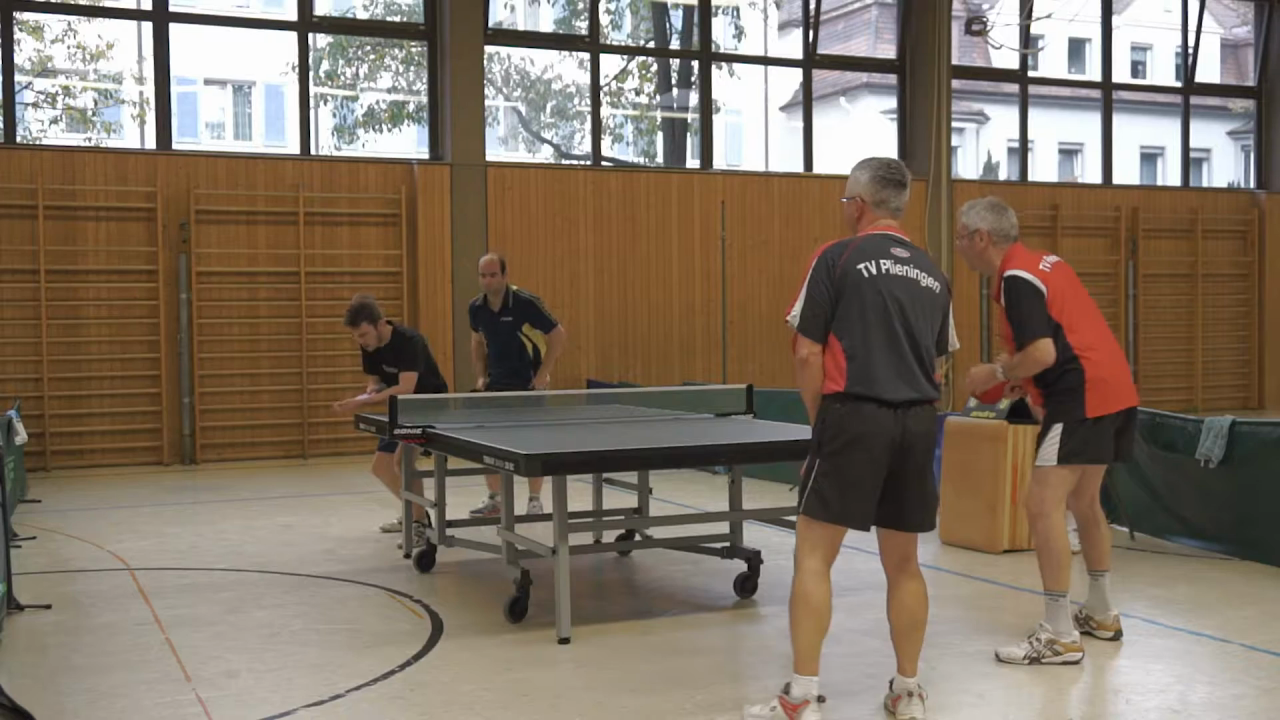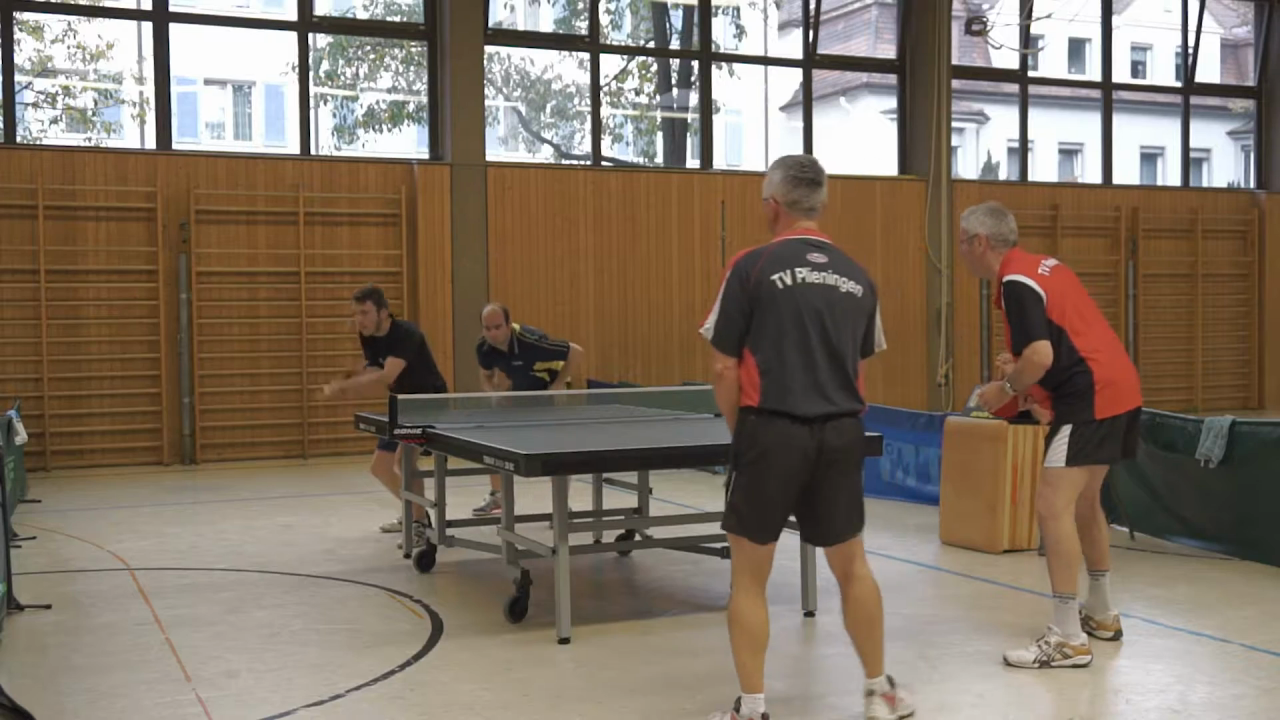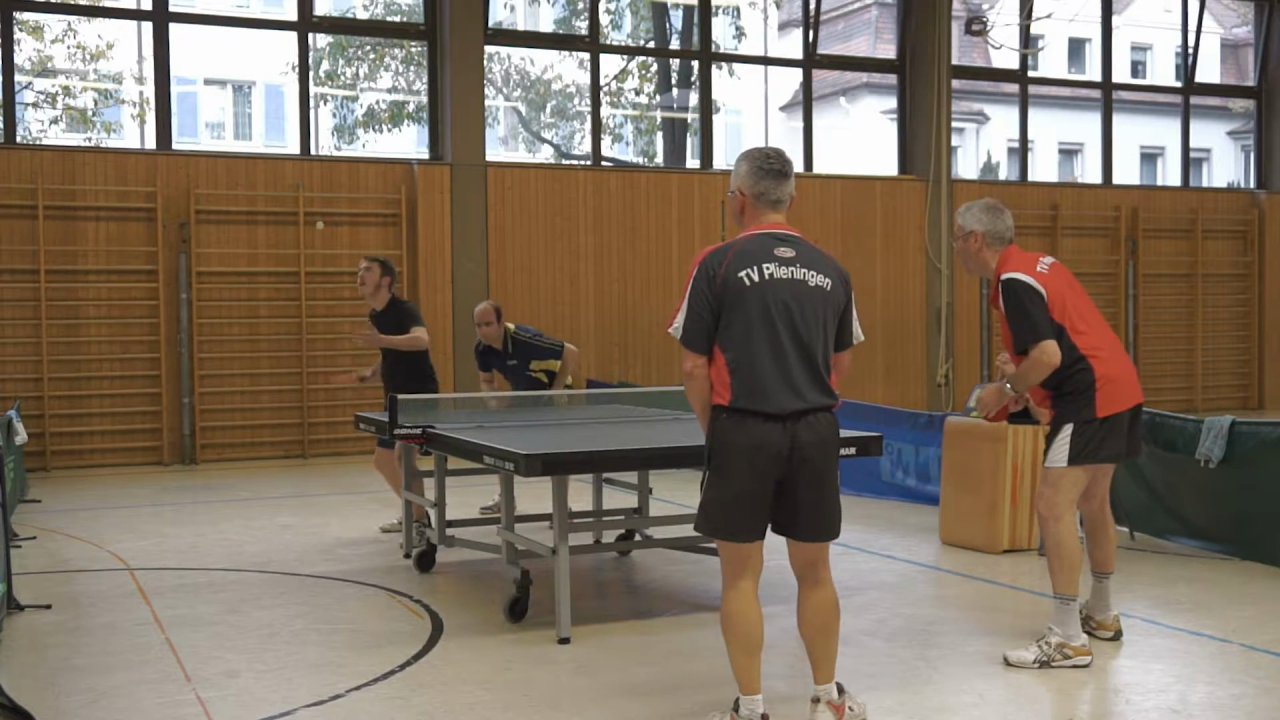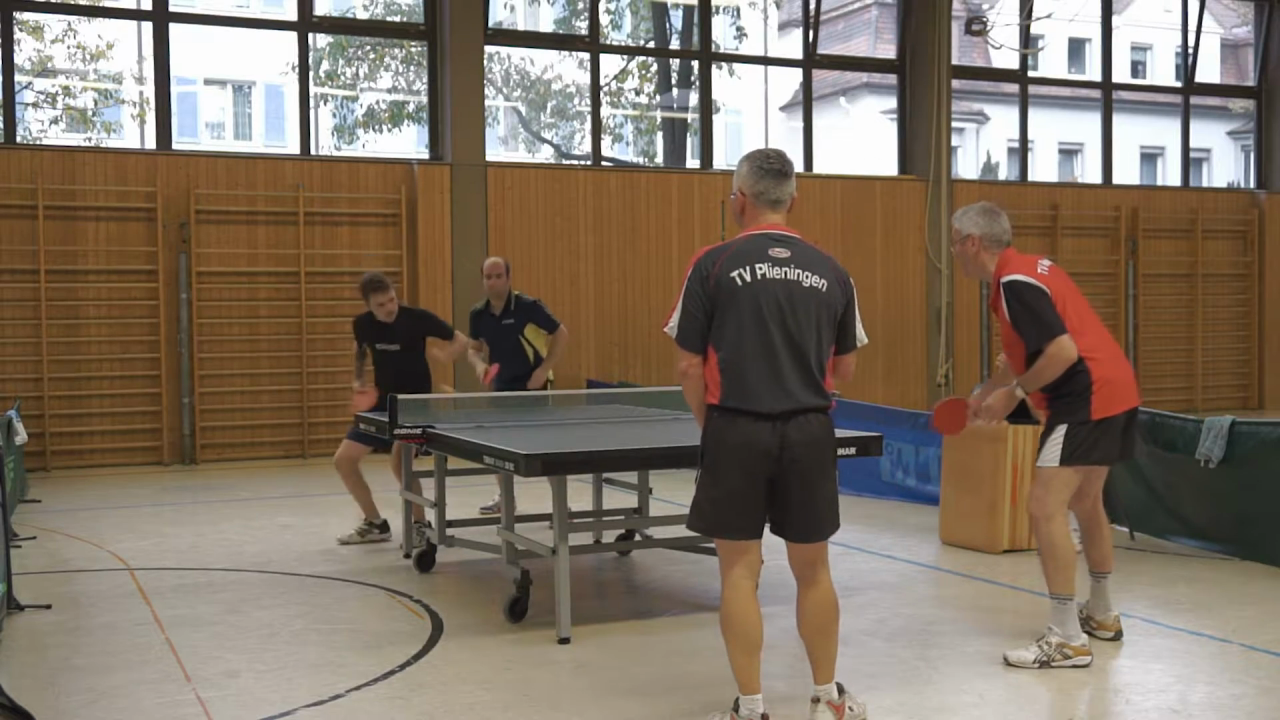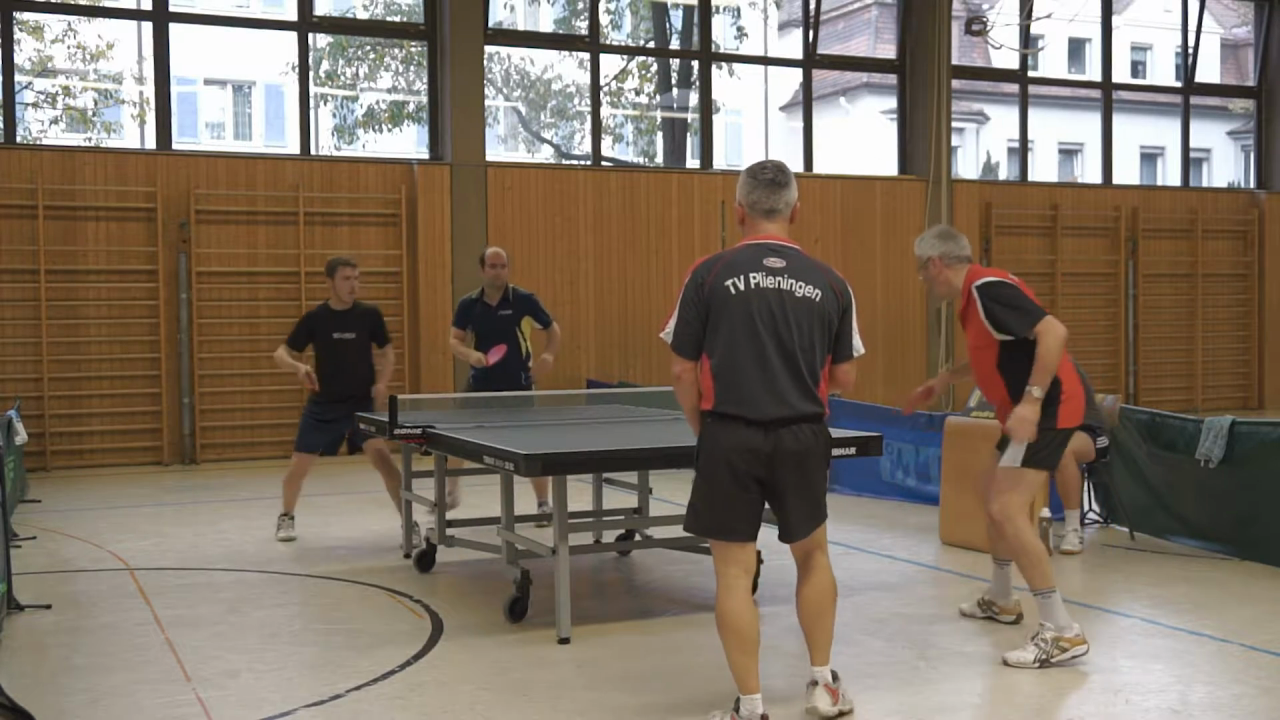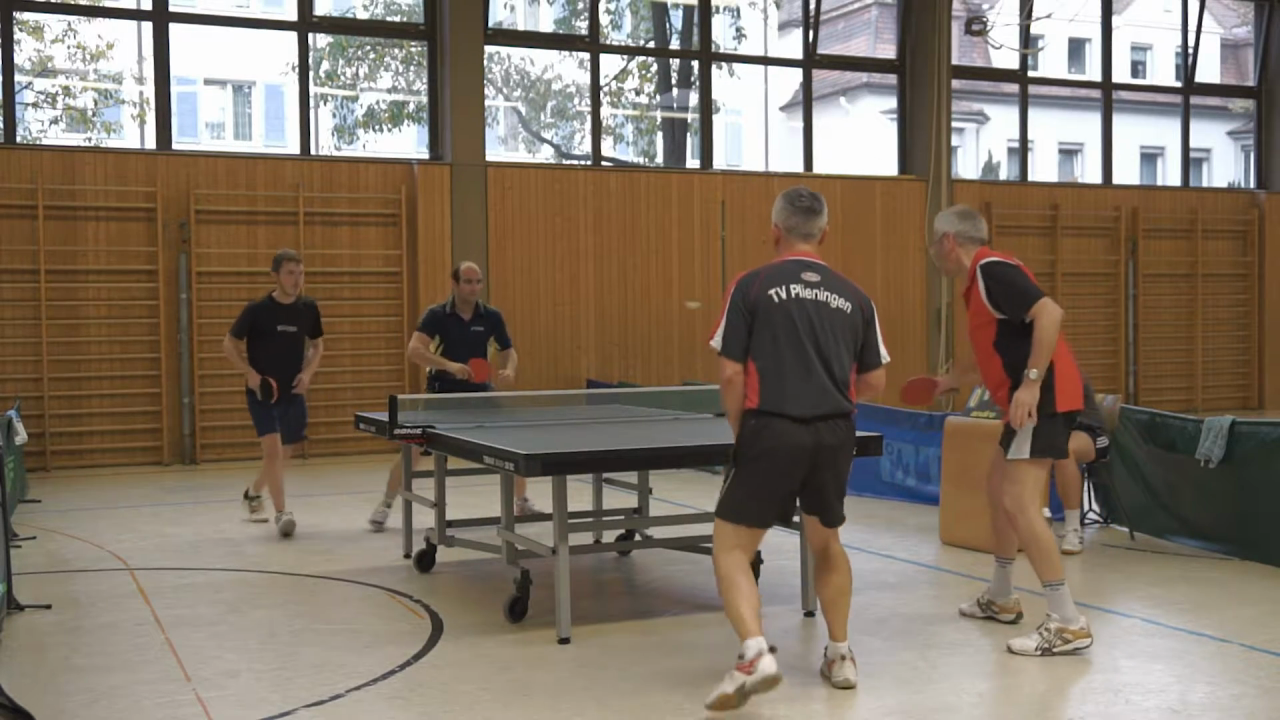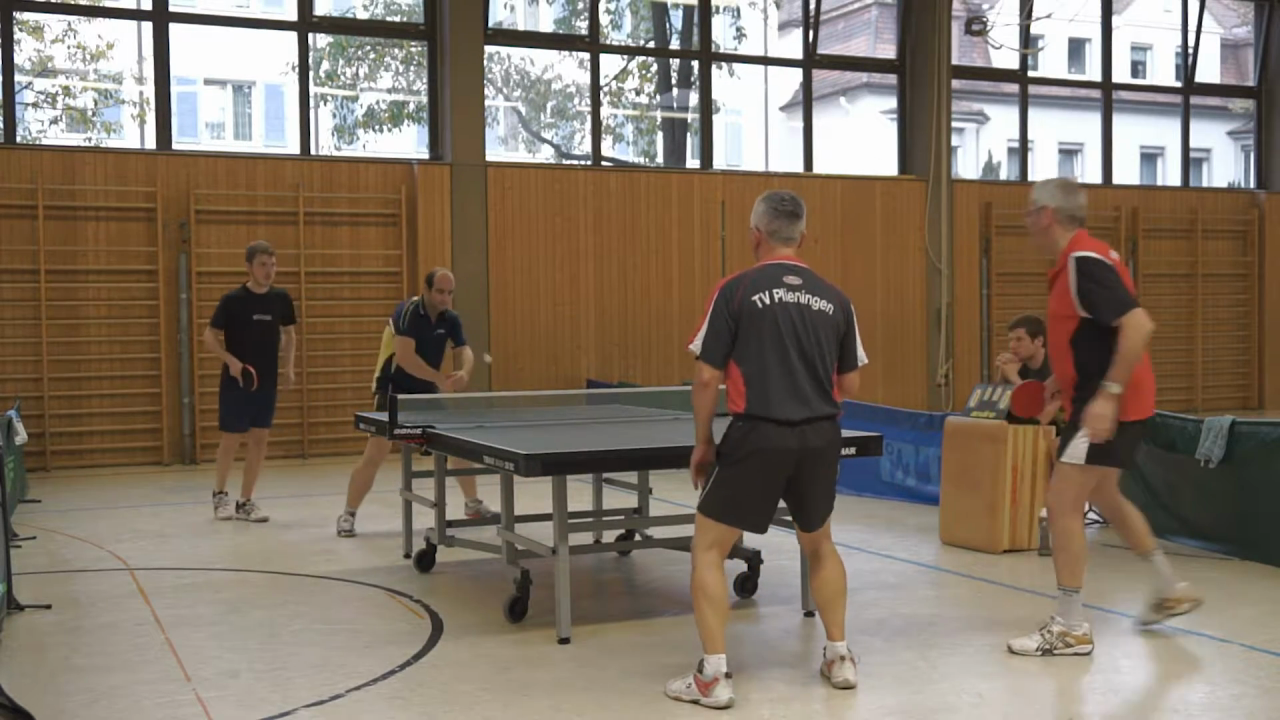
dt=0.5s
person 1, frame 1
left shoulder: (836, 258)
right shoulder: (933, 275)
left elbow: (807, 354)
left wrist: (820, 421)
left hip: (856, 418)
right hip: (916, 425)
left knee: (813, 556)
right knee: (903, 563)
person 1, frame 2
left shoulder: (751, 268)
right shoulder: (857, 278)
left elbow: (724, 367)
left wrist: (740, 432)
left hip: (771, 432)
right hip: (840, 434)
left knee: (748, 576)
right knee: (852, 566)
person 1, frame 3
left shoulder: (718, 264)
right shoulder: (831, 270)
left elbow: (694, 367)
right elbow: (840, 362)
left wrist: (712, 430)
left hip: (745, 432)
right hip: (815, 432)
left knee: (741, 577)
right knee: (814, 572)
person 1, frame 4
left shoulder: (713, 265)
right shoulder: (831, 273)
left elbow: (690, 365)
right elbow: (844, 366)
left wrist: (710, 428)
left hip: (738, 433)
right hip: (808, 433)
left knee: (740, 574)
right knee: (813, 572)
person 1, frame 5
left shoulder: (710, 274)
right shoulder: (830, 283)
left elbow: (683, 371)
right elbow: (845, 378)
left wrist: (702, 434)
left hip: (731, 439)
right hip: (802, 438)
left knee: (734, 575)
right knee: (813, 557)
person 1, frame 6
left shoulder: (752, 286)
right shoulder: (853, 297)
left elbow: (730, 374)
right elbow: (874, 382)
left wrist: (739, 433)
left hip: (772, 433)
right hip: (834, 435)
left knee: (729, 551)
right knee: (826, 543)
left ankle: (755, 653)
right ankle: (839, 655)
person 1, frame 7
left shoulder: (735, 291)
right shoulder: (835, 299)
left elbow: (706, 378)
right elbow: (849, 384)
left wrist: (703, 442)
left hip: (757, 437)
right hip: (820, 438)
left knee: (708, 549)
right knee: (819, 546)
left ankle: (713, 675)
right ankle: (839, 656)
person 2, frame 1
left shoulder: (1016, 278)
right shoulder: (1043, 262)
left elbow: (1042, 354)
left wrist: (995, 373)
right wrist: (1014, 370)
left hip: (1083, 398)
right hip: (1113, 388)
left knee: (1043, 505)
right knee: (1083, 500)
left ankle: (1059, 636)
right ankle: (1101, 614)
person 2, frame 2
left shoulder: (1016, 283)
right shoulder: (1043, 265)
left elbow: (1039, 356)
left wrist: (1005, 388)
right wrist: (1023, 384)
left hip: (1090, 400)
right hip: (1117, 389)
left knee: (1052, 506)
right knee: (1083, 501)
left ankle: (1068, 638)
right ankle: (1100, 613)
person 2, frame 3
left shoulder: (1013, 281)
right shoulder: (1036, 264)
left elbow: (1047, 355)
left wrist: (1005, 389)
right wrist: (1021, 384)
left hip: (1089, 398)
right hip: (1116, 387)
left knee: (1053, 508)
right knee: (1092, 502)
left ankle: (1068, 639)
right ankle: (1101, 614)
person 2, frame 4
left shoulder: (1015, 284)
right shoulder: (1027, 270)
left elbow: (1064, 351)
right elbow: (1025, 348)
left wrist: (1012, 395)
right wrist: (986, 393)
left hip: (1088, 400)
right hip: (1111, 391)
left knee: (1045, 509)
right knee: (1085, 504)
left ankle: (1068, 639)
right ankle: (1101, 614)
person 2, frame 5
left shoulder: (988, 289)
right shoulder: (978, 294)
left elbow: (1053, 331)
left wrist: (1032, 400)
right wrist: (944, 380)
left hip: (1044, 409)
right hip: (1031, 410)
left knee: (1006, 511)
right knee: (993, 492)
left ankle: (1062, 633)
right ankle: (1000, 598)
person 2, frame 6
left shoulder: (992, 270)
right shoulder: (988, 273)
left elbow: (1050, 314)
left wrist: (1032, 382)
right wrist: (952, 378)
left hip: (1042, 400)
right hip: (1032, 400)
left knee: (1019, 504)
right knee: (998, 491)
left ankle: (1067, 623)
right ankle: (999, 598)
person 2, frame 7
left shoulder: (1085, 262)
right shoulder: (1081, 259)
left elbow: (1139, 325)
left wrist: (1107, 394)
right wrist: (1062, 379)
left hip: (1109, 405)
right hip: (1110, 402)
left knee: (1062, 504)
right knee: (1105, 497)
left ankle: (1069, 628)
right ankle: (1169, 590)
person 3, frame 1
left shoulder: (409, 341)
right shoulder: (369, 345)
left elbow: (406, 389)
right elbow: (375, 381)
left wrist: (363, 402)
right wrist: (372, 391)
left knee: (402, 458)
right knee: (381, 467)
left ankle: (420, 524)
right ankle: (414, 513)
person 3, frame 2
left shoulder: (406, 333)
right shoulder: (367, 338)
left elbow: (387, 377)
right elbow: (379, 380)
left wrist: (345, 387)
right wrist: (357, 380)
left knee: (404, 457)
right knee: (380, 467)
left ankle: (420, 525)
right ankle: (414, 514)
person 3, frame 3
left shoulder: (404, 310)
right shoulder: (374, 316)
left elbow: (422, 341)
left wrist: (383, 340)
right wrist: (371, 373)
left hip: (420, 396)
right hip: (396, 399)
left knee: (402, 455)
right knee: (382, 461)
left ankle: (420, 524)
right ankle: (413, 513)
person 3, frame 4
left shoulder: (420, 318)
right shoulder: (363, 323)
left elbow: (460, 341)
left wrist: (445, 356)
right wrist: (358, 377)
right hip: (383, 405)
left knee: (398, 461)
right knee: (343, 460)
left ankle: (421, 525)
right ankle: (375, 524)
person 3, frame 5
left shoulder: (370, 315)
right shoulder: (315, 317)
left elbow: (385, 352)
right elbow: (281, 353)
left wrist: (382, 383)
right wrist: (298, 367)
left hip: (362, 402)
right hip: (322, 404)
left knee: (381, 458)
right knee: (297, 469)
right ankle: (287, 516)
person 3, frame 6
left shoulder: (309, 308)
right shoulder: (257, 310)
left elbow: (317, 346)
right elbow: (229, 344)
left wrist: (308, 374)
right wrist: (250, 373)
left hip: (292, 392)
right hip: (262, 392)
left knee: (282, 454)
right knee: (273, 450)
left ankle: (252, 494)
right ankle: (281, 514)
person 3, frame 7
left shoulder: (281, 299)
right shoulder: (232, 300)
left elbow: (289, 334)
right elbow: (209, 336)
left wrist: (289, 366)
right wrist: (230, 360)
left hip: (267, 382)
right hip: (236, 382)
left knee: (259, 441)
right knee: (231, 441)
left ankle: (245, 502)
right ankle: (220, 494)
person 4, frame 1
left shoulder: (526, 303)
right shoulder: (476, 307)
left elbow: (558, 335)
left wrist: (543, 373)
right wrist: (480, 375)
left hip: (528, 383)
right hip: (495, 384)
left ankle: (535, 500)
right ankle: (495, 499)
person 4, frame 2
left shoulder: (531, 342)
right shoulder: (483, 347)
left elbow: (576, 353)
right elbow: (487, 375)
left wrist: (558, 384)
right wrist: (492, 394)
left hip: (550, 389)
right hip: (520, 390)
right ankle: (497, 495)
person 4, frame 3
left shoulder: (526, 340)
right shoulder: (481, 349)
left elbow: (571, 353)
right elbow: (487, 381)
left wrist: (557, 390)
left hip: (551, 390)
right hip: (522, 393)
person 4, frame 4
left shoulder: (529, 306)
right shoulder: (478, 314)
left elbow: (560, 334)
right elbow: (474, 349)
left wrist: (545, 368)
right wrist: (479, 364)
left hip: (532, 385)
right hip: (502, 386)
right ankle: (505, 497)
person 4, frame 5
left shoulder: (525, 300)
right shoulder: (468, 304)
left elbow: (553, 329)
right elbow: (454, 341)
left wrist: (548, 354)
right wrist: (470, 354)
left hip: (517, 383)
right hip: (480, 382)
left ankle: (544, 504)
right ankle: (451, 492)
person 4, frame 6
left shoulder: (492, 316)
right shoulder: (436, 315)
left elbow: (508, 351)
right elbow: (414, 349)
left wrist: (509, 370)
right wrist: (449, 365)
left hip: (478, 392)
right hip: (441, 392)
left ankle: (522, 502)
right ankle: (384, 507)
person 4, frame 7
left shoulder: (450, 319)
right shoulder: (408, 312)
left elbow: (464, 351)
right elbow: (404, 357)
left wrist: (463, 373)
right wrist: (439, 379)
left hip: (427, 393)
right hip: (393, 391)
right knee: (374, 454)
left ankle: (473, 504)
right ankle: (348, 513)
